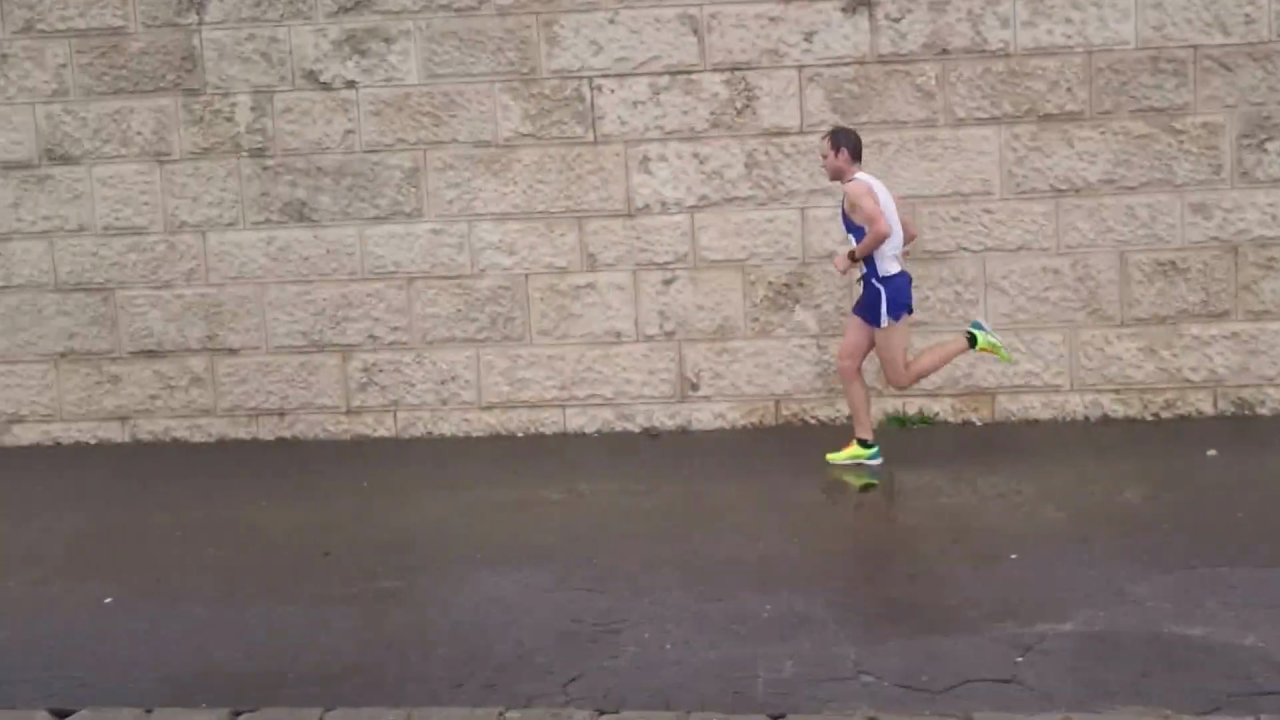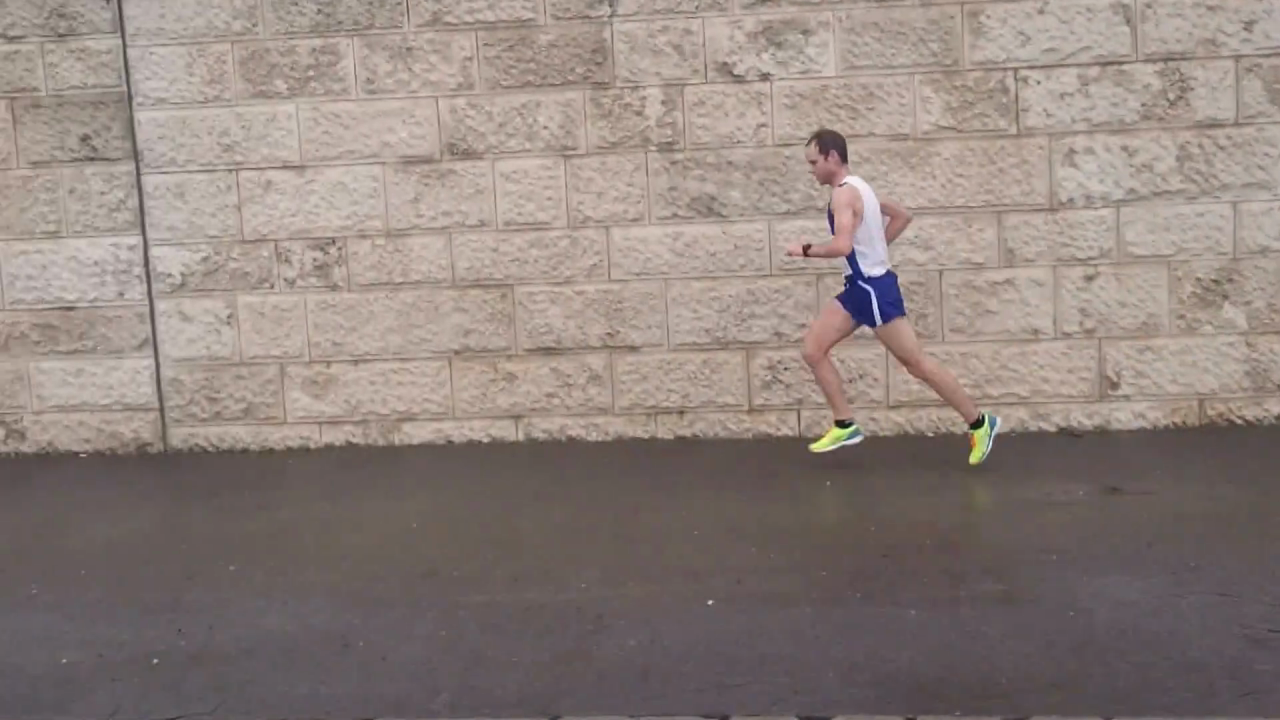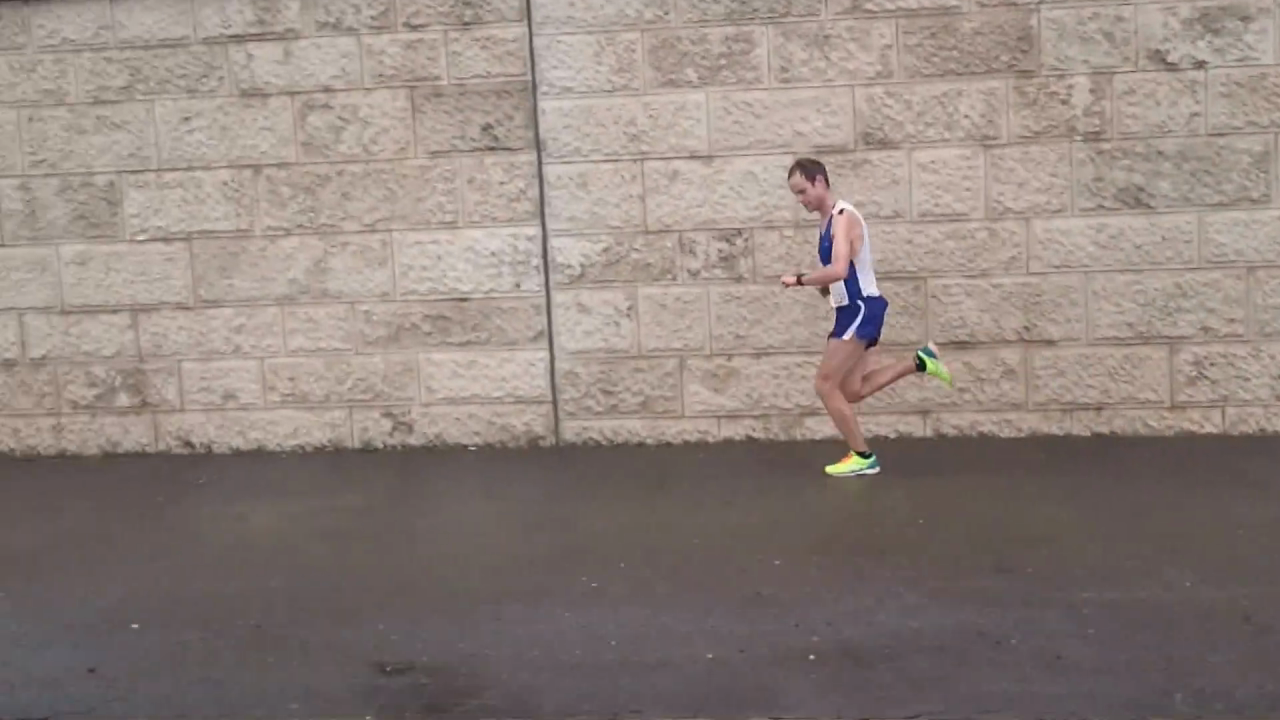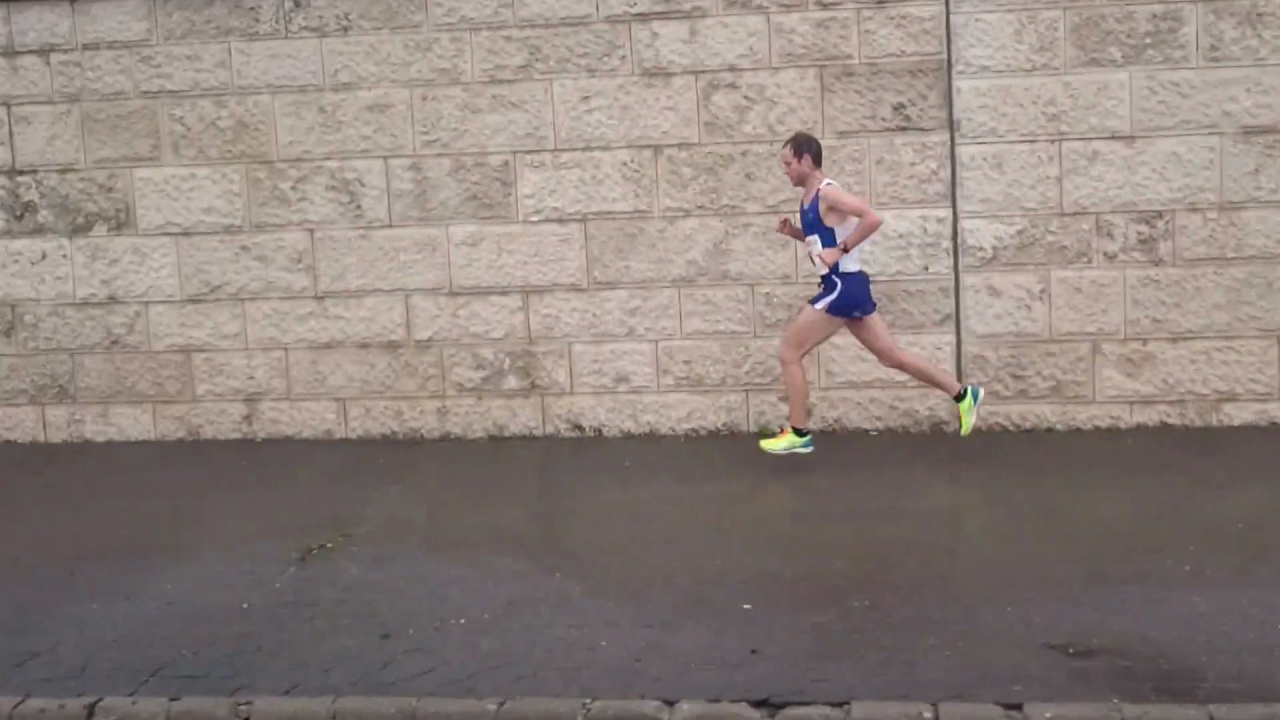
dt=0.5s
person 1, frame 1
left shoulder: (855, 188)
right shoulder: (871, 187)
left elbow: (881, 229)
right elbow: (908, 234)
left wrist: (852, 257)
left hip: (885, 289)
right hip: (879, 287)
left knee: (901, 378)
right knee: (846, 365)
left ankle: (971, 339)
right ankle: (865, 444)
person 1, frame 2
left shoulder: (844, 192)
right shoulder: (858, 189)
left elbow: (840, 247)
right elbow: (903, 215)
left wrist: (805, 249)
left hip: (873, 290)
right hip: (861, 288)
left knee: (916, 364)
right knee: (812, 350)
left ankle: (978, 424)
right ankle: (844, 424)
person 1, frame 3
left shoulder: (844, 217)
right shoulder: (830, 219)
left elbow: (838, 271)
left wrist: (797, 280)
right wrist: (828, 286)
left hip: (862, 310)
right hip: (852, 311)
left knee: (825, 385)
right knee: (851, 391)
left ankle: (862, 456)
right ankle: (919, 362)
person 1, frame 4
left shoulder: (828, 193)
right shoulder: (812, 196)
left elbow: (873, 218)
left wrist: (837, 253)
right wrist: (793, 232)
left hip: (843, 286)
right hip: (844, 287)
left knee: (788, 352)
right knee: (891, 355)
left ankle: (799, 433)
right ankle: (962, 395)
